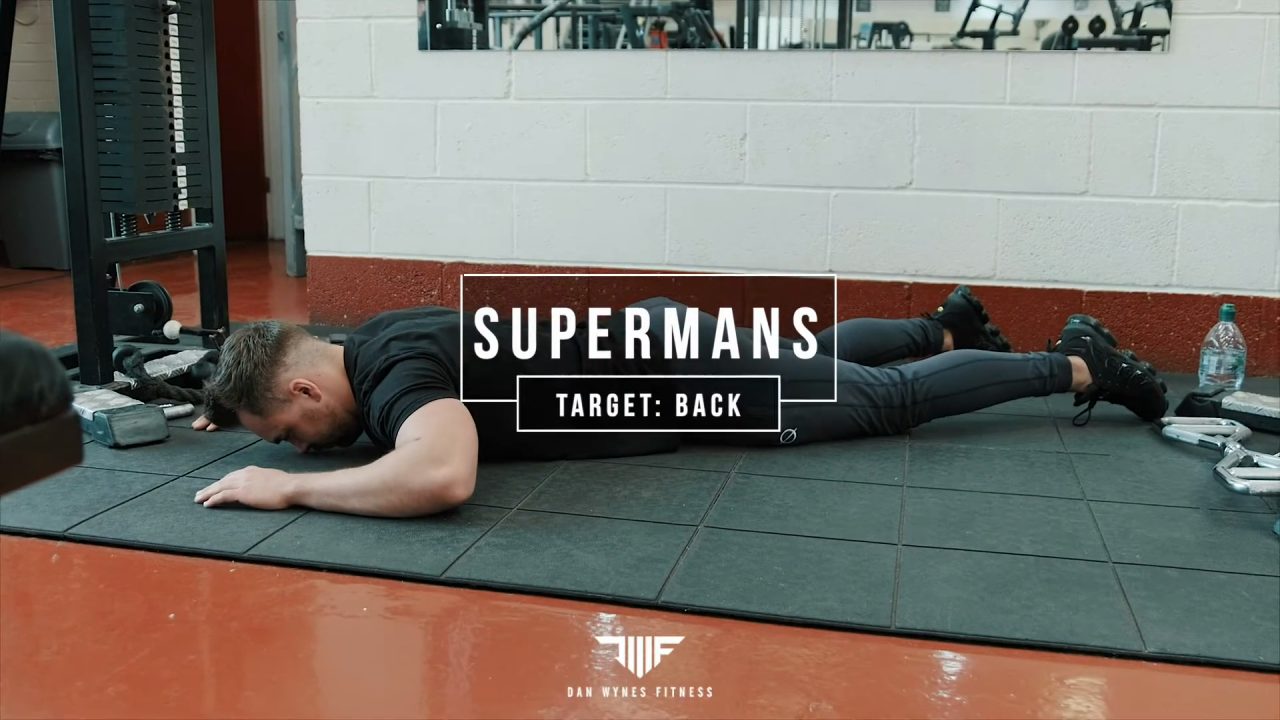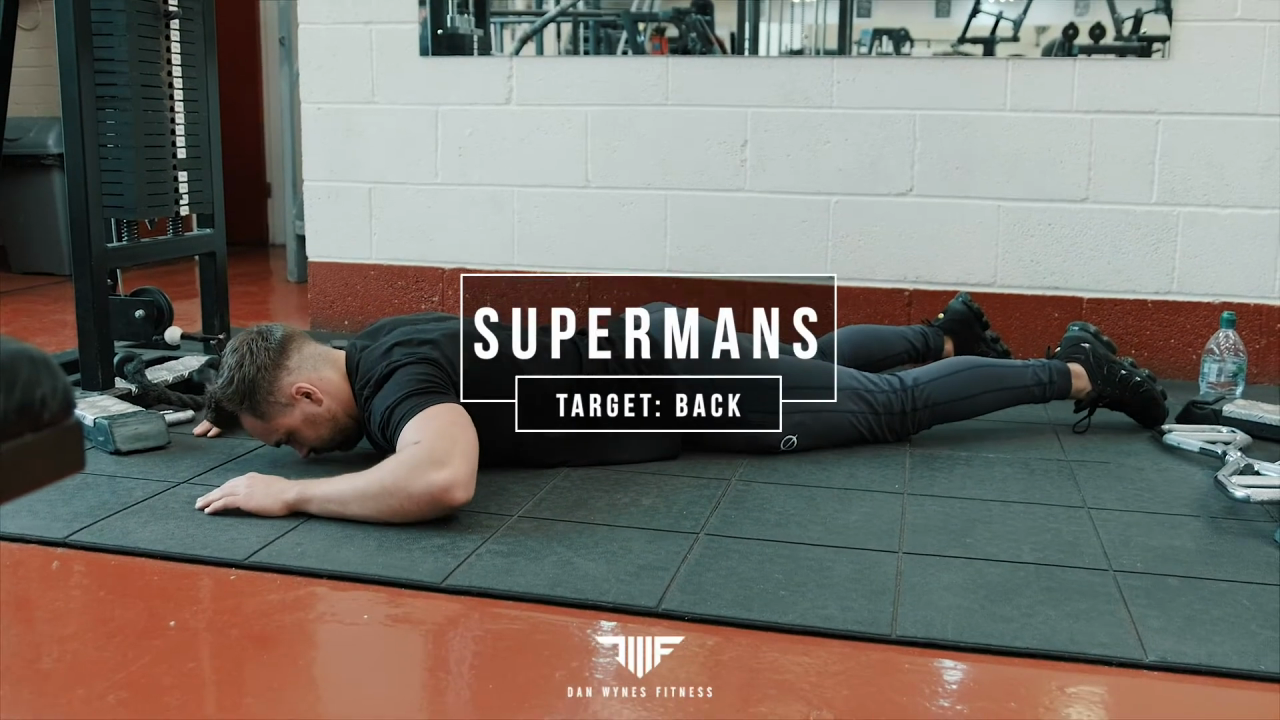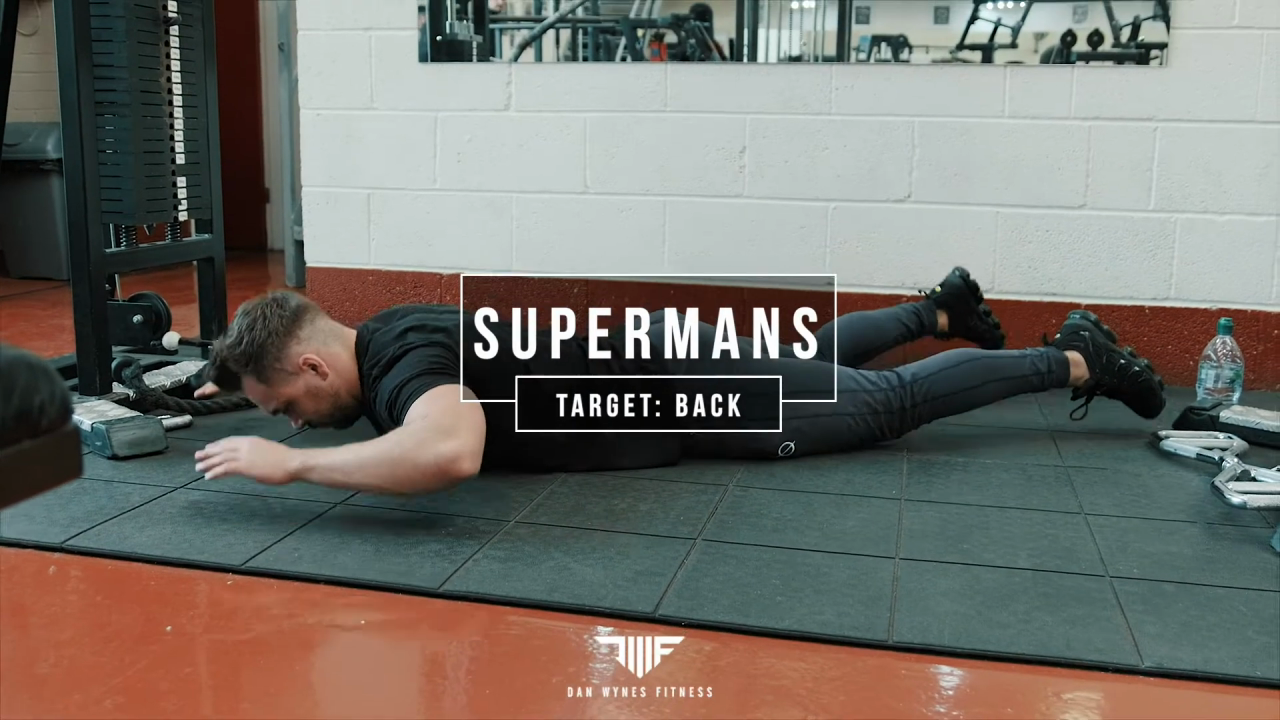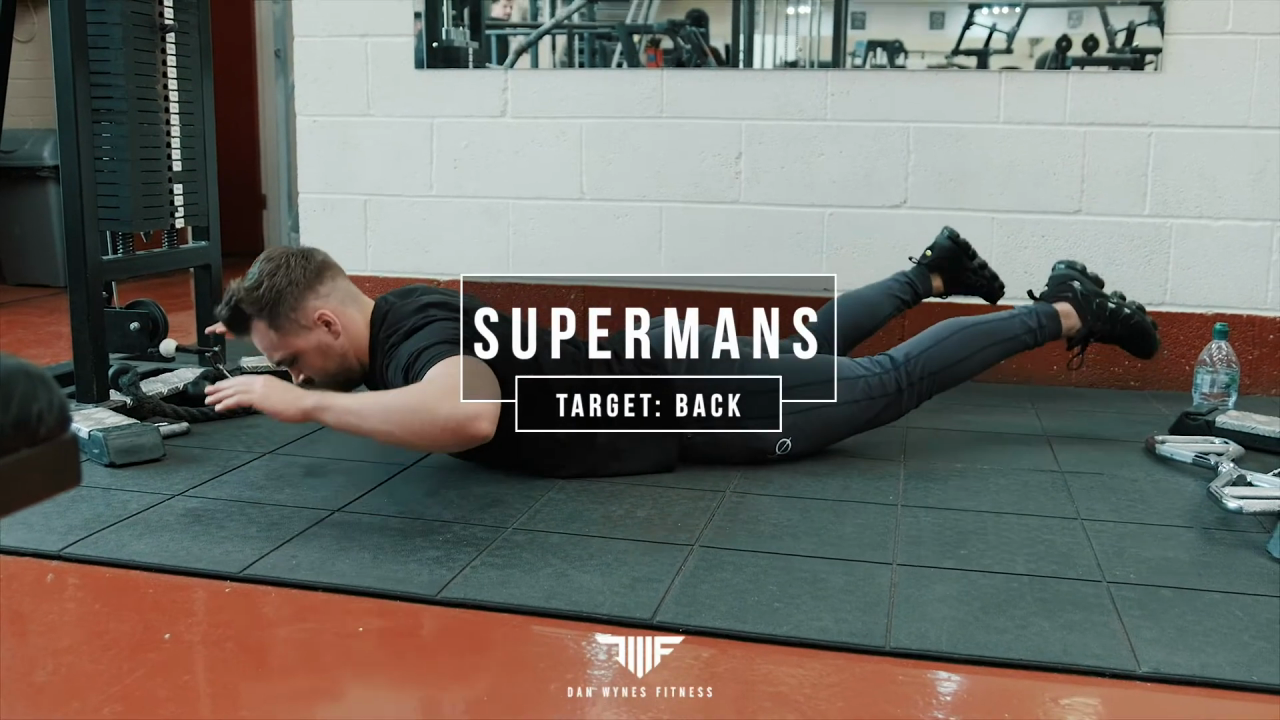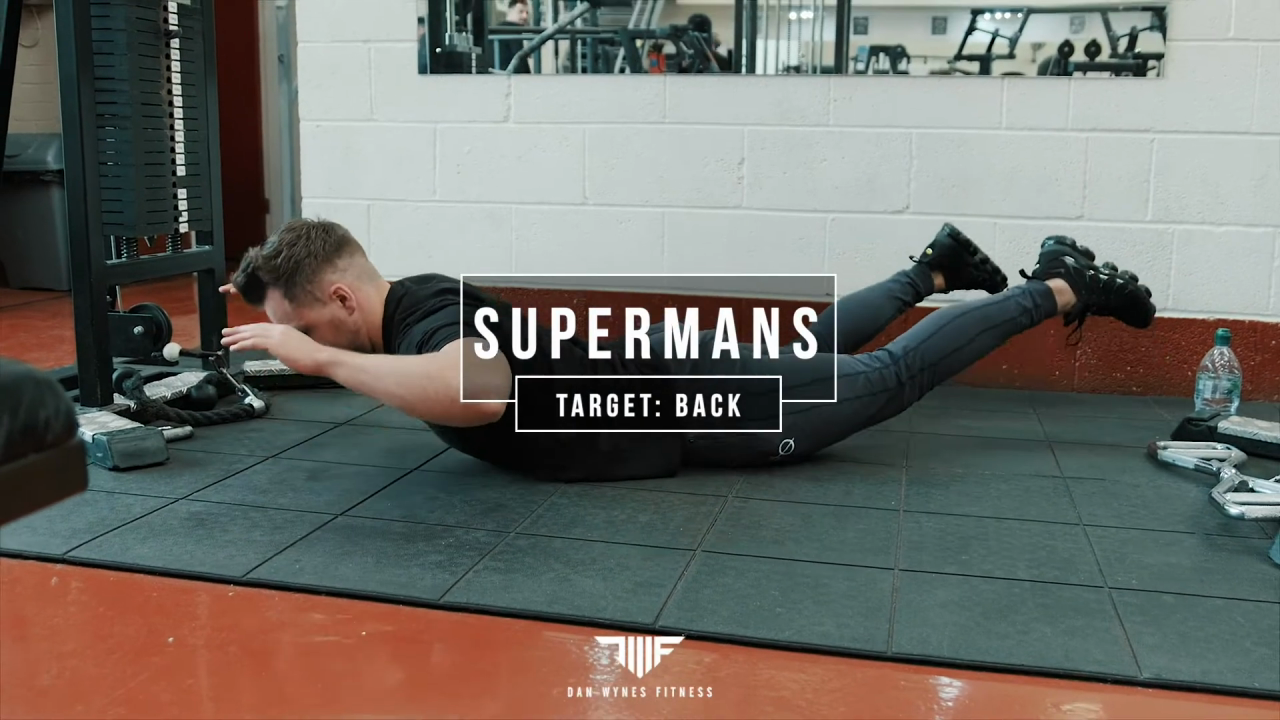
dt=0.2s
person 1, frame 1
left shoulder: (395, 376)
right shoulder: (369, 343)
left elbow: (441, 478)
left wrist: (288, 488)
right wrist: (241, 403)
left hip: (679, 381)
right hip: (647, 340)
left knee: (888, 401)
right knee: (812, 356)
left ankle: (1079, 365)
right ankle: (946, 330)
person 1, frame 2
left shoulder: (394, 381)
right shoulder: (370, 349)
left elbow: (443, 481)
left wrist: (289, 493)
right wrist: (243, 411)
left hip: (682, 392)
right hip: (647, 350)
left knee: (889, 407)
right knee: (816, 366)
left ankle: (1077, 371)
right ankle: (946, 334)
person 1, frame 3
left shoulder: (405, 365)
right shoulder: (380, 337)
left elbow: (451, 453)
left wrist: (289, 461)
right wrist: (252, 378)
right hip: (652, 359)
left knee: (886, 403)
right knee: (808, 361)
left ankle: (1076, 361)
right ankle: (941, 309)
person 1, frame 4
left shoulder: (420, 338)
right shoulder: (394, 314)
left elbow: (471, 416)
left wrist: (299, 400)
right wrist: (269, 330)
right hip: (648, 364)
left knee: (890, 383)
right knee: (809, 343)
left ankle: (1067, 311)
right ankle: (934, 271)
person 1, frame 5
left shoulder: (432, 321)
right shoulder: (406, 303)
left elbow: (482, 396)
left wrist: (316, 361)
right wrist: (277, 305)
right hip: (650, 366)
left knee: (887, 381)
right knee: (811, 347)
left ankle: (1058, 287)
right ankle: (934, 268)
